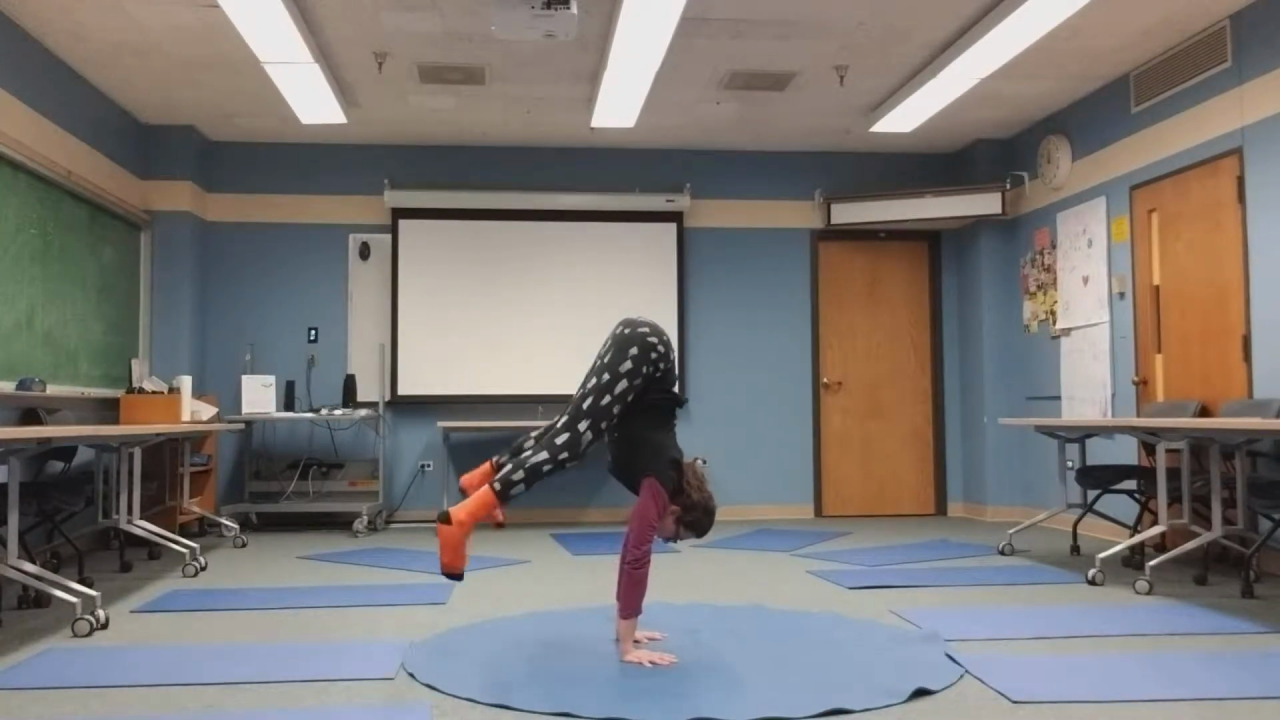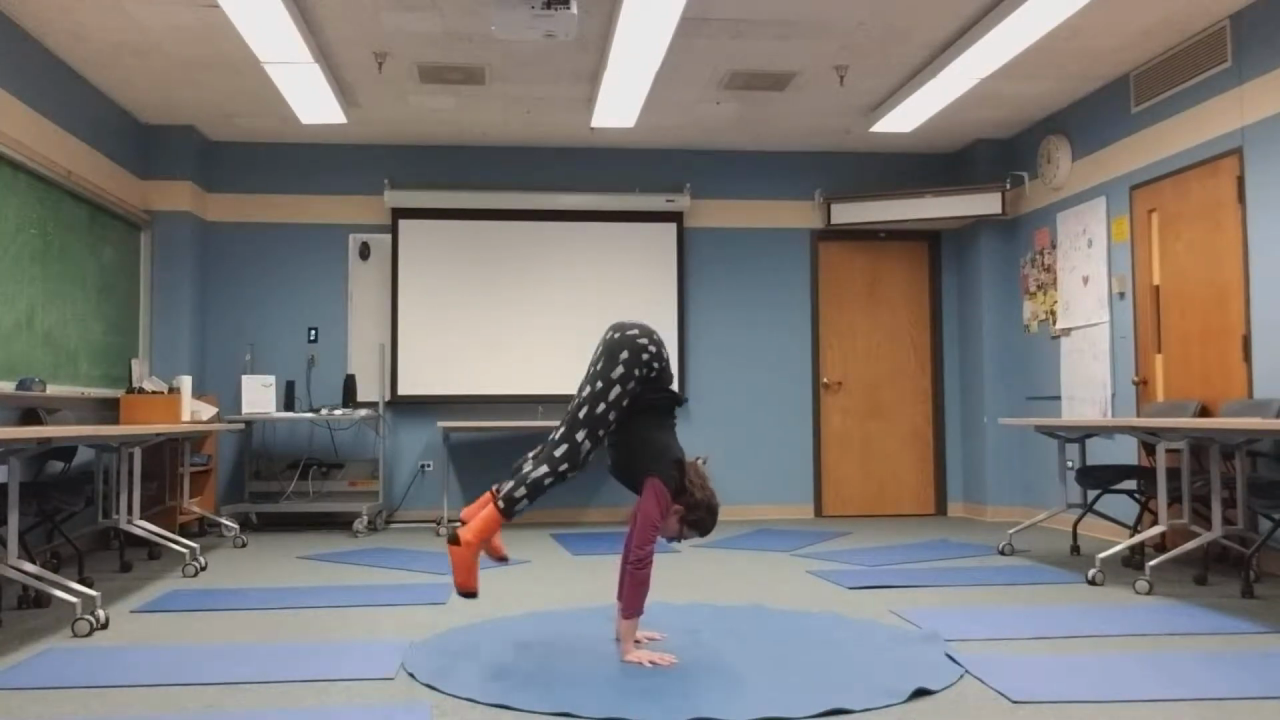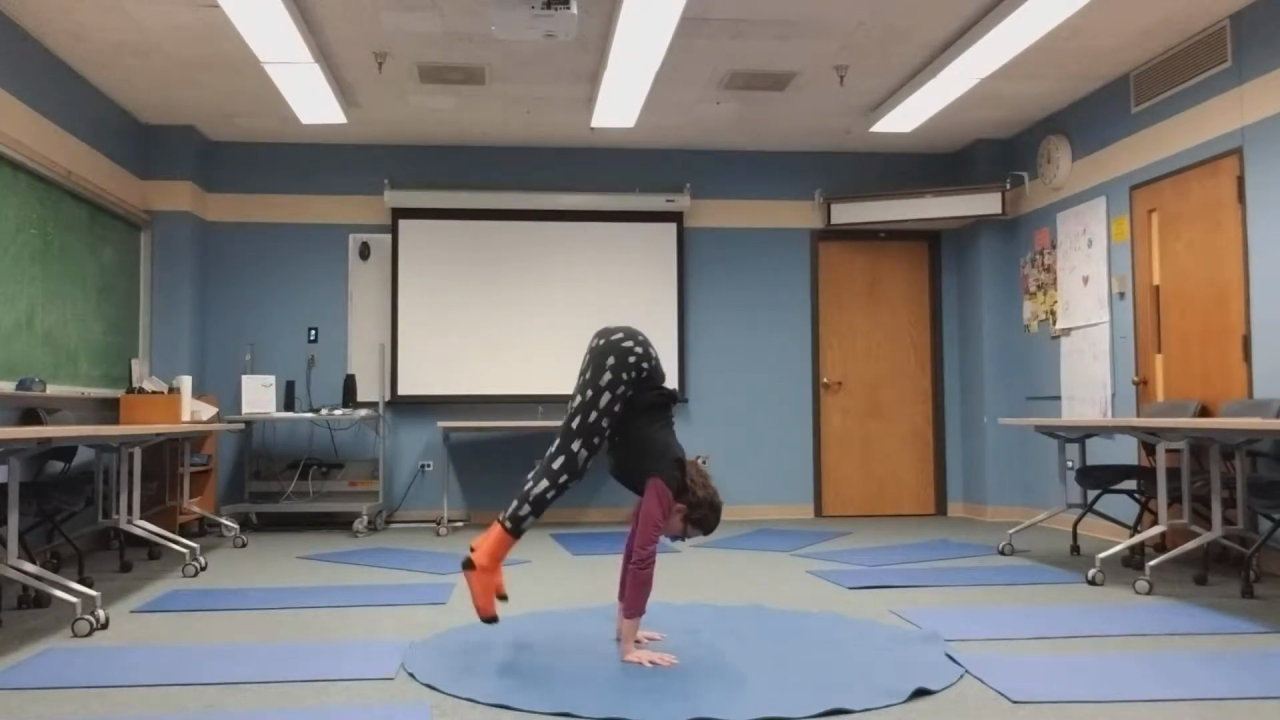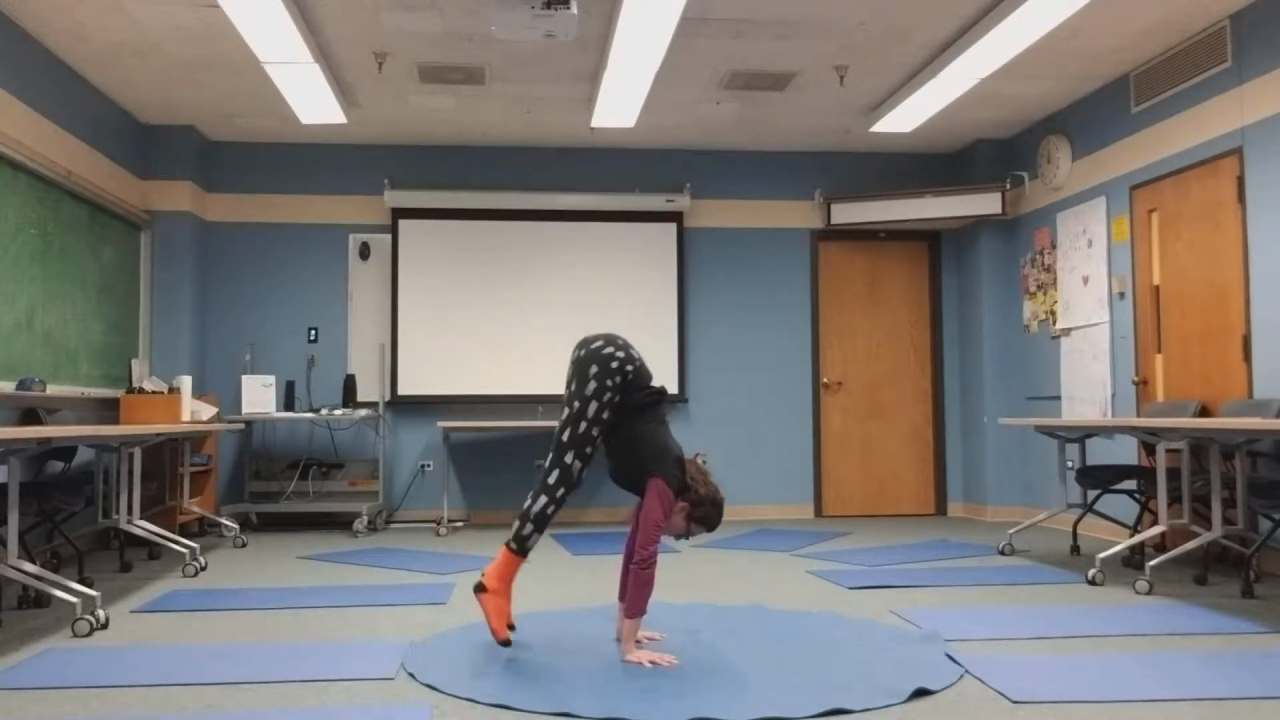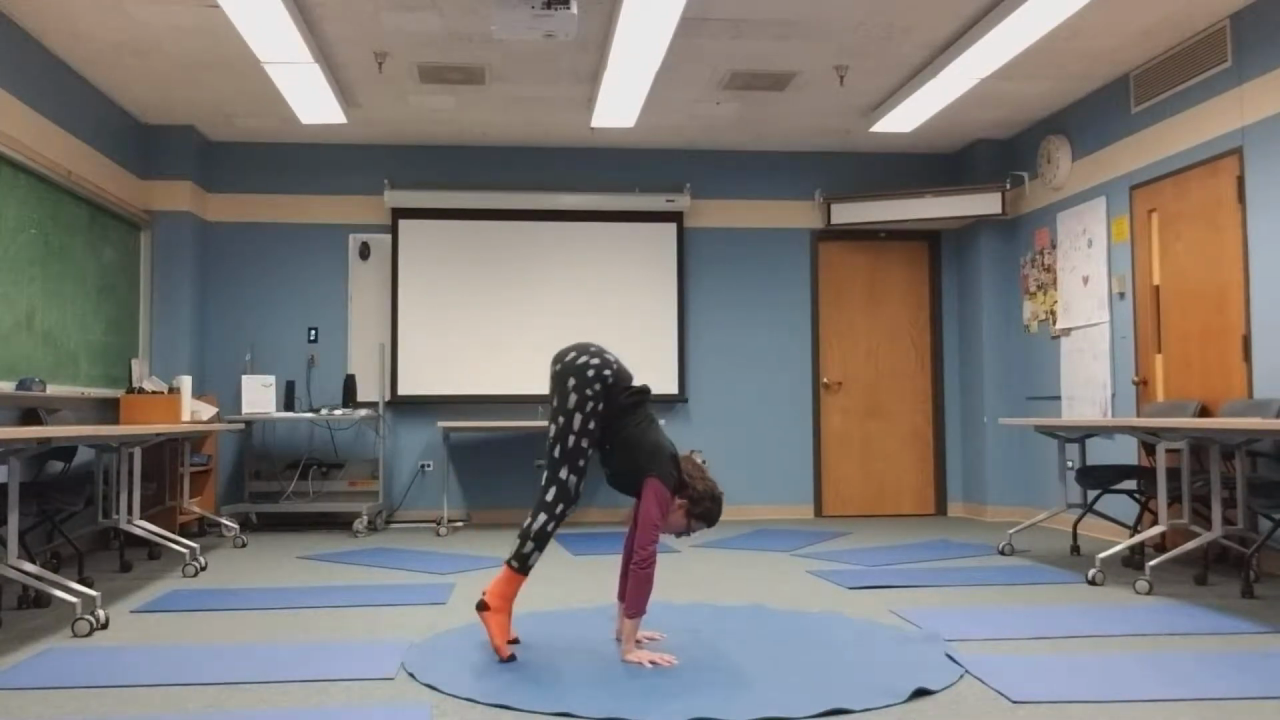
dt=0.1s
person 1, frame 1
left shoulder: (660, 477)
right shoulder: (661, 483)
left elbow: (632, 548)
right elbow: (636, 557)
left wrist: (625, 627)
right wrist: (628, 646)
left knee: (566, 435)
right knee: (567, 444)
left ankle: (488, 477)
right ankle: (463, 519)
person 1, frame 2
left shoulder: (663, 479)
right shoulder: (663, 483)
left elbow: (633, 548)
right elbow: (639, 558)
left wrist: (625, 627)
right wrist: (627, 646)
left knee: (569, 444)
right knee: (568, 451)
left ankle: (489, 505)
right ankle: (474, 536)
person 1, frame 3
left shoulder: (659, 479)
right shoulder: (666, 482)
left elbow: (635, 549)
right elbow: (642, 558)
left wrist: (625, 627)
right wrist: (628, 646)
left knee: (566, 463)
right knee: (566, 463)
left ankle: (492, 545)
right ankle: (485, 559)
person 1, frame 4
left shoulder: (661, 479)
right shoulder: (666, 482)
left elbow: (635, 549)
right elbow: (644, 558)
left wrist: (625, 626)
right wrist: (628, 646)
left knee: (565, 472)
right knee: (565, 474)
left ankle: (498, 581)
right ankle: (497, 583)
person 1, frame 5
left shoulder: (656, 477)
right shoulder: (662, 481)
left elbow: (634, 548)
right elbow: (643, 558)
left wrist: (625, 626)
right wrist: (630, 647)
left hip: (590, 373)
right hip: (586, 371)
left knee: (561, 494)
right knee: (559, 494)
right ankle: (497, 601)
